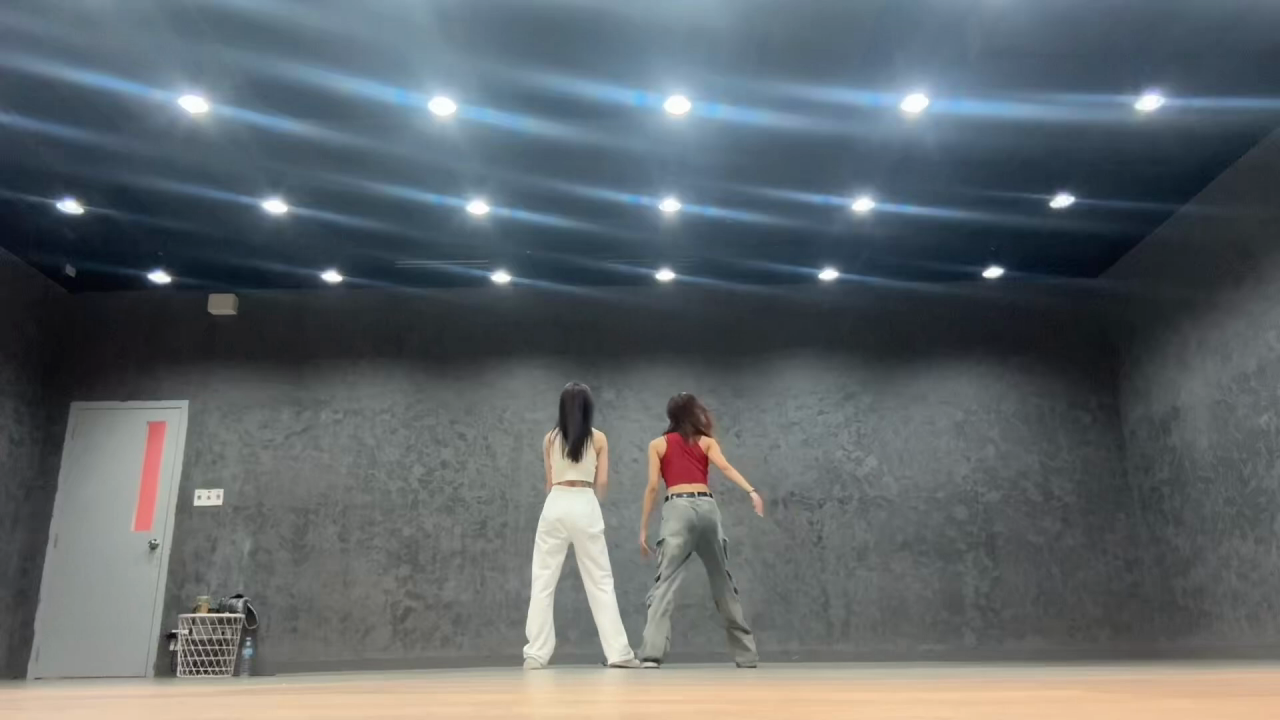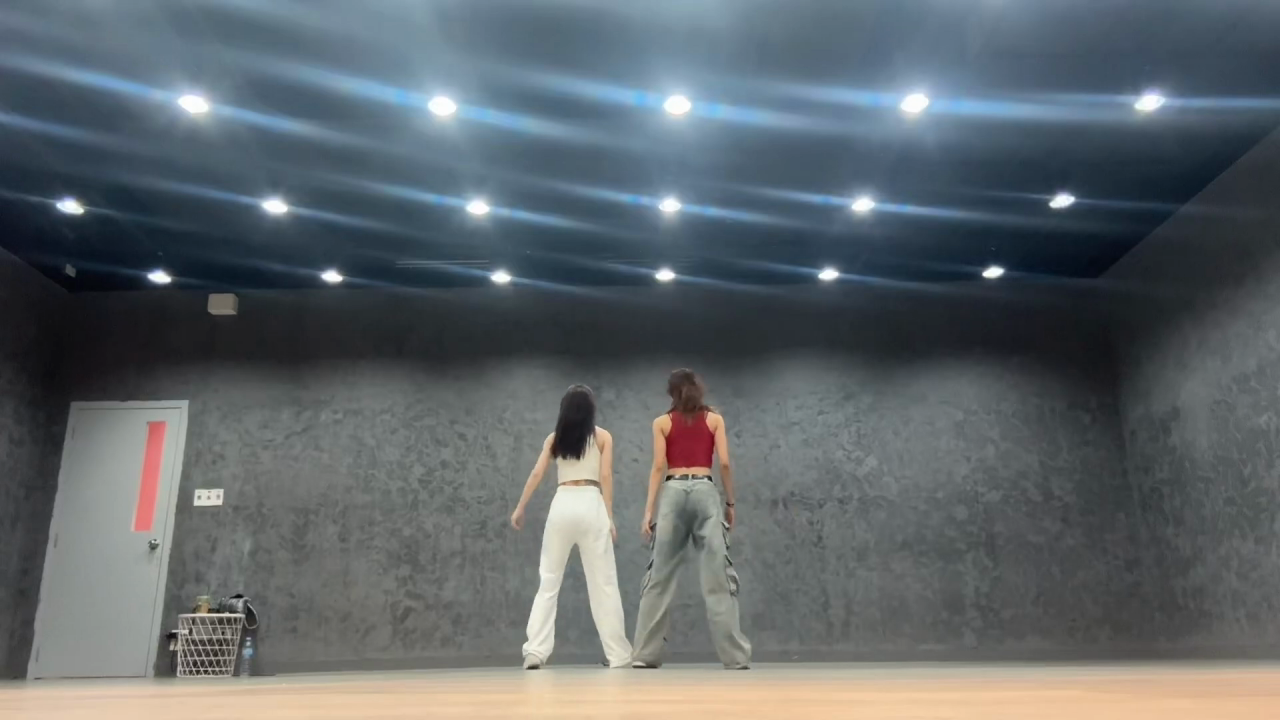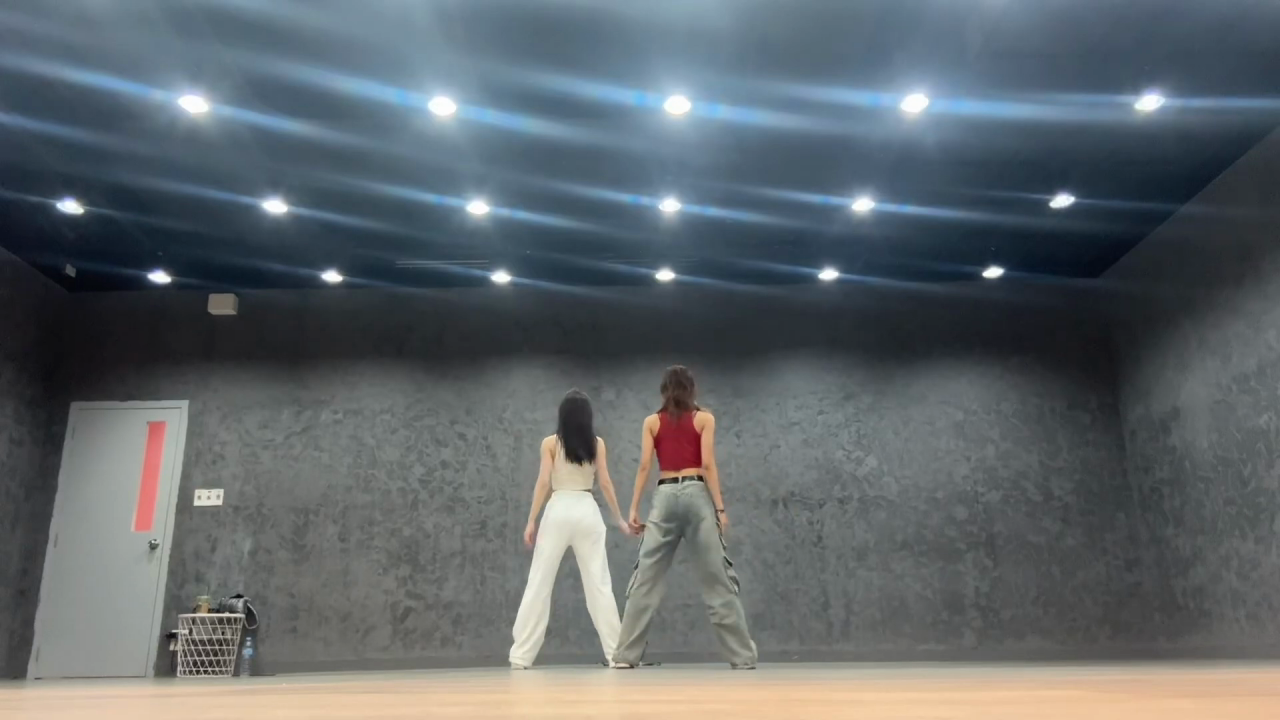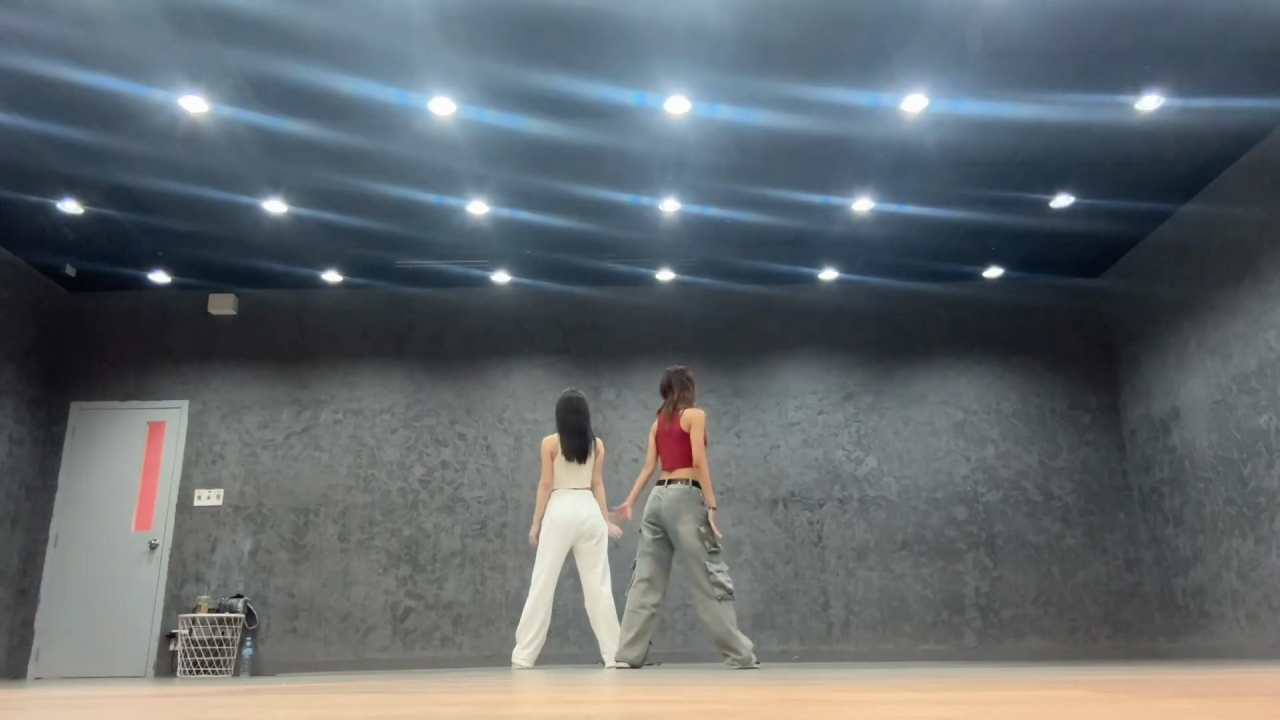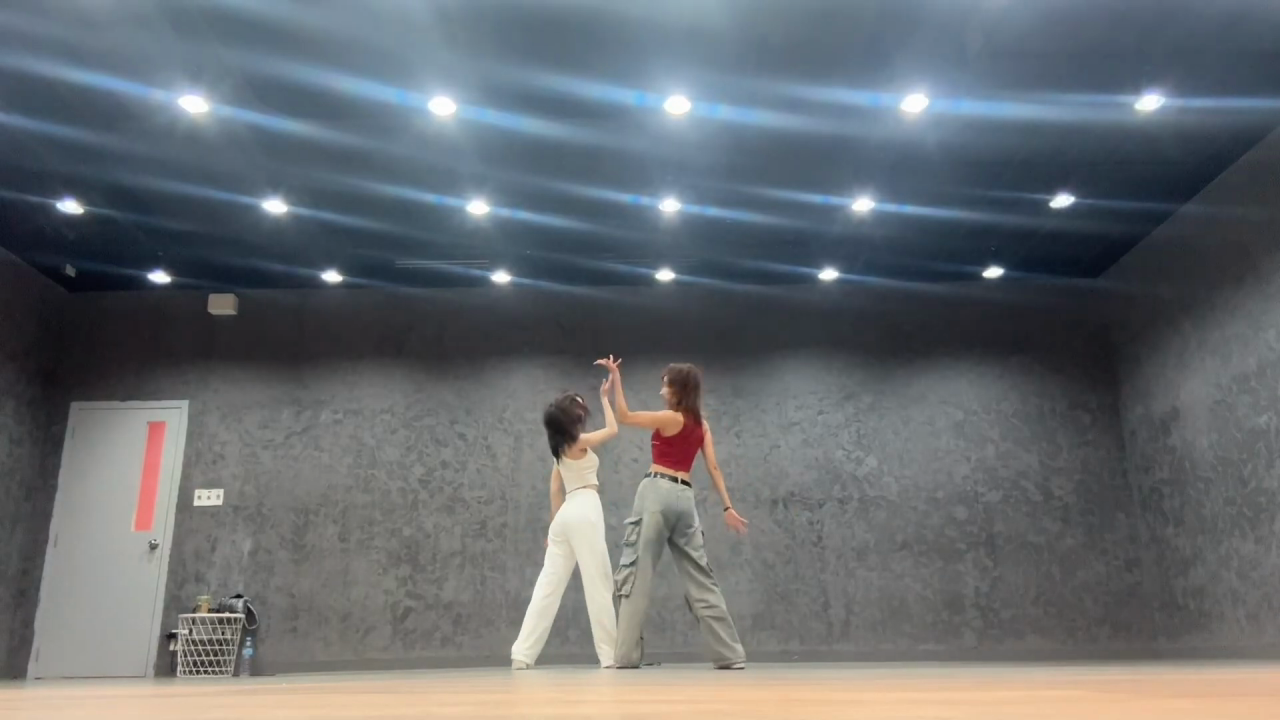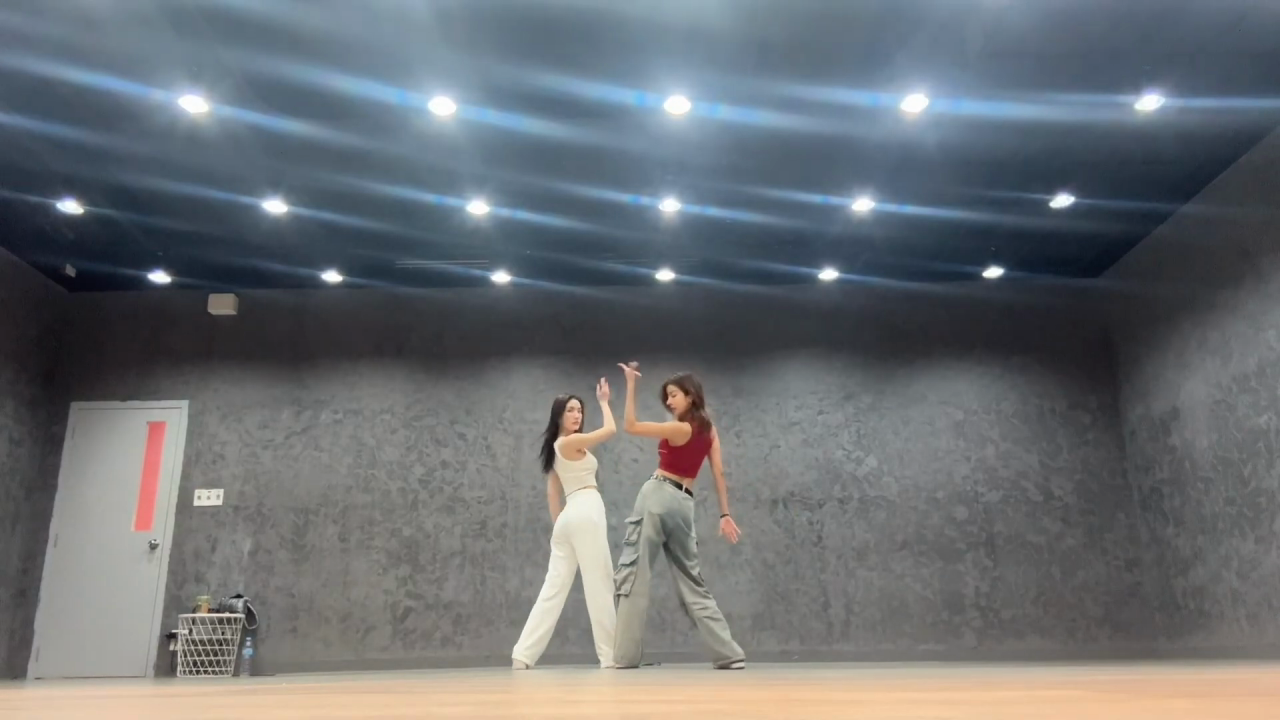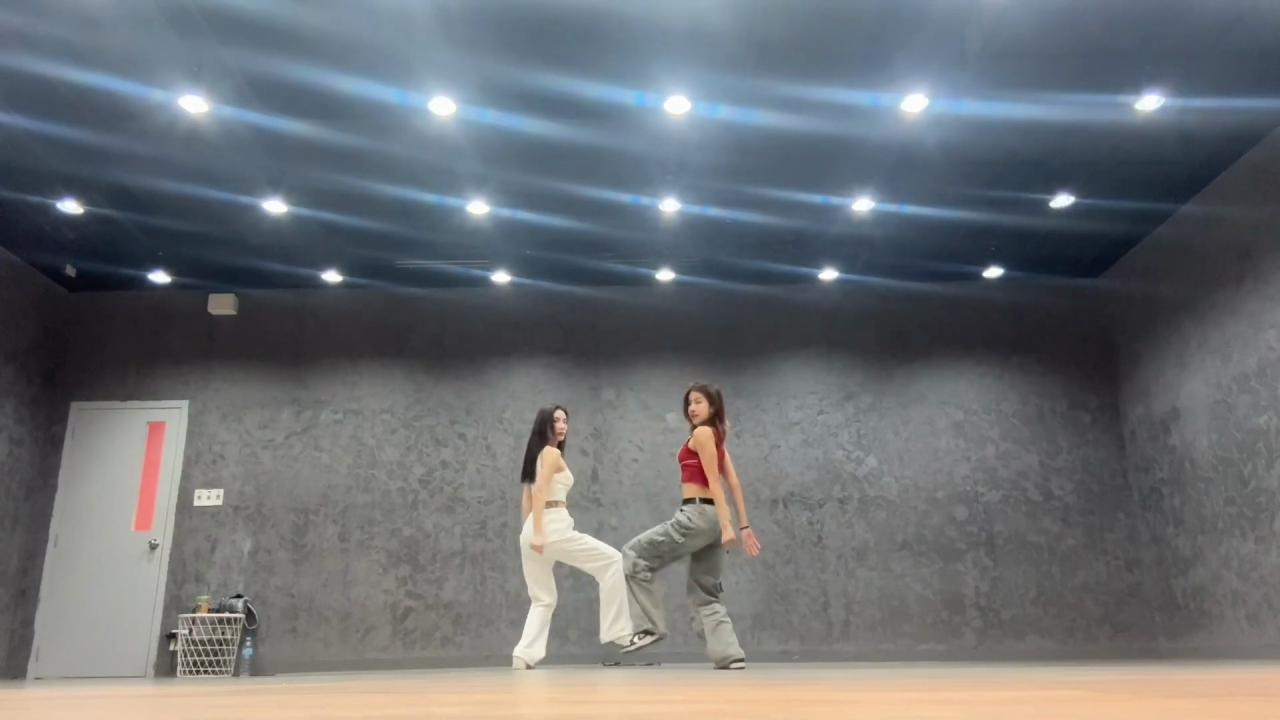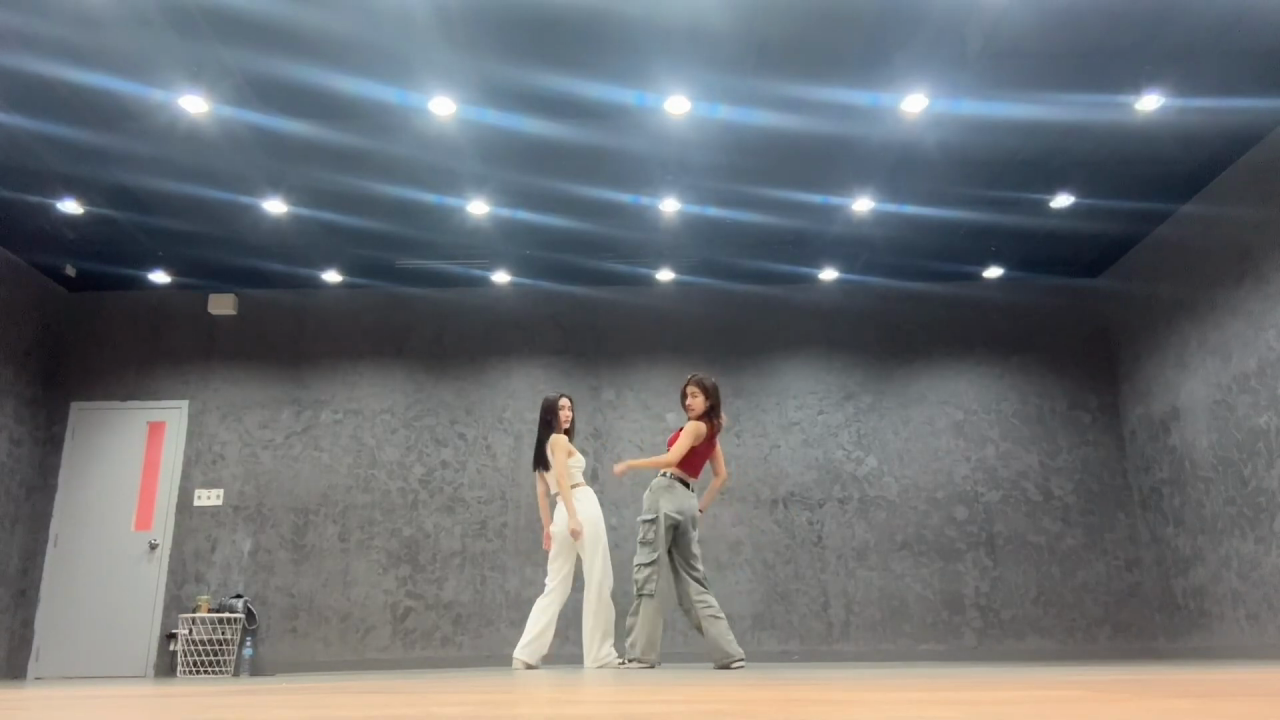
dt=0.5s
person 1, frame 1
left shoulder: (657, 444)
right shoulder: (706, 442)
left elbow: (652, 486)
right elbow: (725, 468)
left wrist: (644, 529)
right wrist: (752, 492)
left hip: (676, 510)
right hip: (707, 508)
left knee: (665, 585)
right knee: (722, 586)
left ankle: (652, 652)
right ankle: (745, 654)
person 1, frame 2
left shoulder: (663, 423)
right shoulder: (714, 419)
left elbow: (659, 467)
right elbow: (725, 463)
left wrist: (649, 510)
right wrist: (730, 502)
left hip: (673, 494)
right hip: (705, 492)
left knee: (660, 576)
right knee: (717, 576)
left ankle: (645, 654)
right ankle: (735, 656)
person 1, frame 3
left shoulder: (652, 422)
right shoulder: (704, 418)
left elbow: (645, 466)
right elbow: (708, 465)
left wrist: (634, 508)
right wrist: (721, 508)
left hip: (665, 497)
right hip: (697, 495)
left knee: (646, 577)
right knee: (718, 578)
left ankle: (625, 655)
right ankle: (741, 656)
person 1, frame 4
left shoulder: (659, 421)
right shoulder: (695, 415)
left elbow: (649, 466)
right elbow: (699, 463)
left wrist: (629, 502)
right wrist: (711, 506)
left hip: (658, 499)
right hip: (685, 498)
left knee: (646, 581)
right knee: (709, 578)
left ankle: (628, 654)
right ankle: (740, 655)
person 1, frame 5
left shoulder: (671, 418)
right shoulder: (700, 423)
left elbow: (626, 417)
right elbow: (713, 467)
left wrist: (616, 378)
right wrist: (727, 507)
left hip: (656, 493)
right hip: (684, 498)
left knee: (634, 572)
right knee: (700, 579)
left ankle: (626, 655)
right ankle: (730, 654)
person 1, frame 6
left shoulder: (680, 429)
right shoulder: (708, 428)
left elbow: (630, 425)
right elbow: (719, 472)
left wrist: (631, 385)
right wrist: (725, 514)
left hip: (656, 497)
right hip: (682, 504)
left knee: (633, 575)
right knee: (691, 581)
left ankle: (625, 655)
right ankle: (729, 653)
person 1, frame 7
left shoulder: (702, 433)
right shoulder: (717, 436)
left elbow: (714, 481)
right elbow: (735, 483)
left wrist: (726, 525)
right wrist: (745, 526)
left hip: (698, 514)
right hip: (711, 517)
left knee: (634, 554)
right knee: (706, 594)
left ankle: (649, 626)
right ankle: (729, 654)
person 1, frame 8
left shoulder: (696, 427)
right shoulder: (711, 431)
left elbow: (671, 459)
right elbow: (721, 475)
left wrist: (630, 465)
right wrist: (700, 508)
left hip: (666, 493)
right hip: (687, 501)
left knee: (647, 573)
right knee: (692, 581)
left ankle: (641, 653)
right ankle: (728, 652)
person 2, frame 1
left shoulder: (551, 438)
right shoulder: (598, 438)
left elbow: (549, 482)
right elbow: (602, 482)
left hip: (555, 506)
right hip: (585, 506)
left knee: (543, 582)
right knee: (600, 582)
left ankle: (536, 654)
right ankle: (618, 652)
person 2, frame 2
left shoulder: (555, 438)
right shoulder: (602, 436)
left elbow: (537, 474)
right elbow: (605, 477)
left wrist: (519, 508)
right wrist: (608, 517)
left hip: (562, 505)
right hip: (590, 504)
left knee: (549, 582)
right knee: (603, 582)
left ankle: (536, 649)
right ankle: (619, 655)
person 2, frame 3
left shoulder: (550, 443)
right shoulder: (597, 443)
left elbow: (544, 482)
right elbow: (606, 483)
left wrist: (531, 521)
right wrist: (619, 519)
left hip: (558, 510)
right hip: (587, 511)
left knee: (539, 585)
right knee: (599, 585)
left ankle: (521, 656)
right ankle: (617, 653)
person 2, frame 4
left shoulder: (550, 443)
right shoulder: (596, 443)
left elbow: (545, 485)
right elbow: (597, 485)
left wrist: (536, 523)
right wrist: (608, 520)
left hip: (559, 511)
right hip: (588, 511)
left knee: (542, 584)
right knee: (598, 585)
left ankle: (524, 655)
right ankle: (613, 654)
person 2, frame 5
left shoulder: (560, 445)
right shoulder: (577, 441)
right elbow: (612, 430)
right wrist: (605, 397)
left hip: (566, 515)
right hip: (585, 511)
left knee: (548, 585)
right knee: (598, 583)
left ankle: (523, 654)
right ankle: (610, 655)
person 2, frame 6
left shoulder: (555, 448)
right shoulder: (570, 440)
right elbow: (610, 429)
left wrist: (556, 525)
right wrist: (603, 401)
left hip: (567, 516)
right hip: (587, 512)
left knee: (554, 588)
right knee: (599, 584)
left ankle: (523, 654)
right ankle: (610, 655)
person 2, frame 7
left shoulder: (535, 456)
right shoulder: (552, 453)
right elbow: (541, 491)
right wrist: (539, 533)
left hip: (530, 532)
right hip: (553, 526)
left knee: (542, 600)
right knee: (613, 561)
left ankle: (524, 655)
right ankle: (618, 630)
person 2, frame 8
left shoulder: (545, 445)
right shoulder: (560, 440)
left elbow: (542, 491)
right elbow: (563, 479)
left wrist: (548, 527)
right wrist: (574, 517)
left hip: (563, 518)
right hip: (582, 509)
left knee: (555, 588)
right knee: (597, 584)
left ankle: (526, 654)
right ankle: (600, 655)
